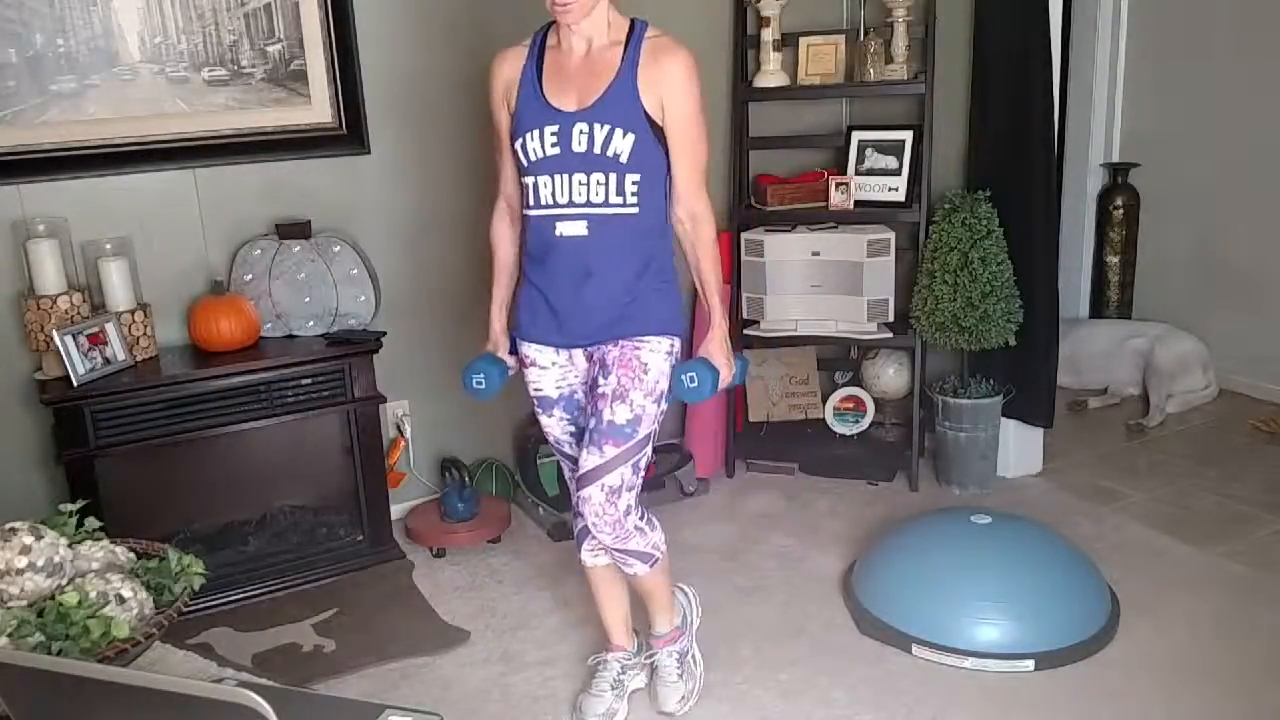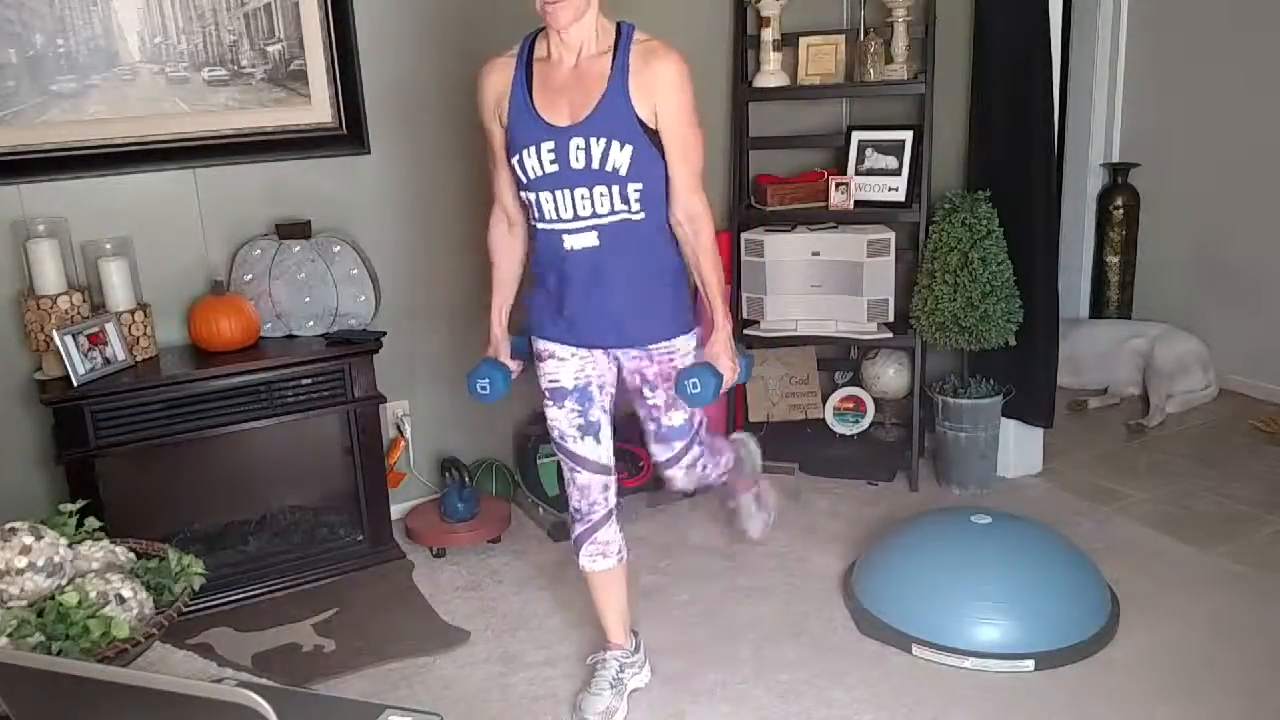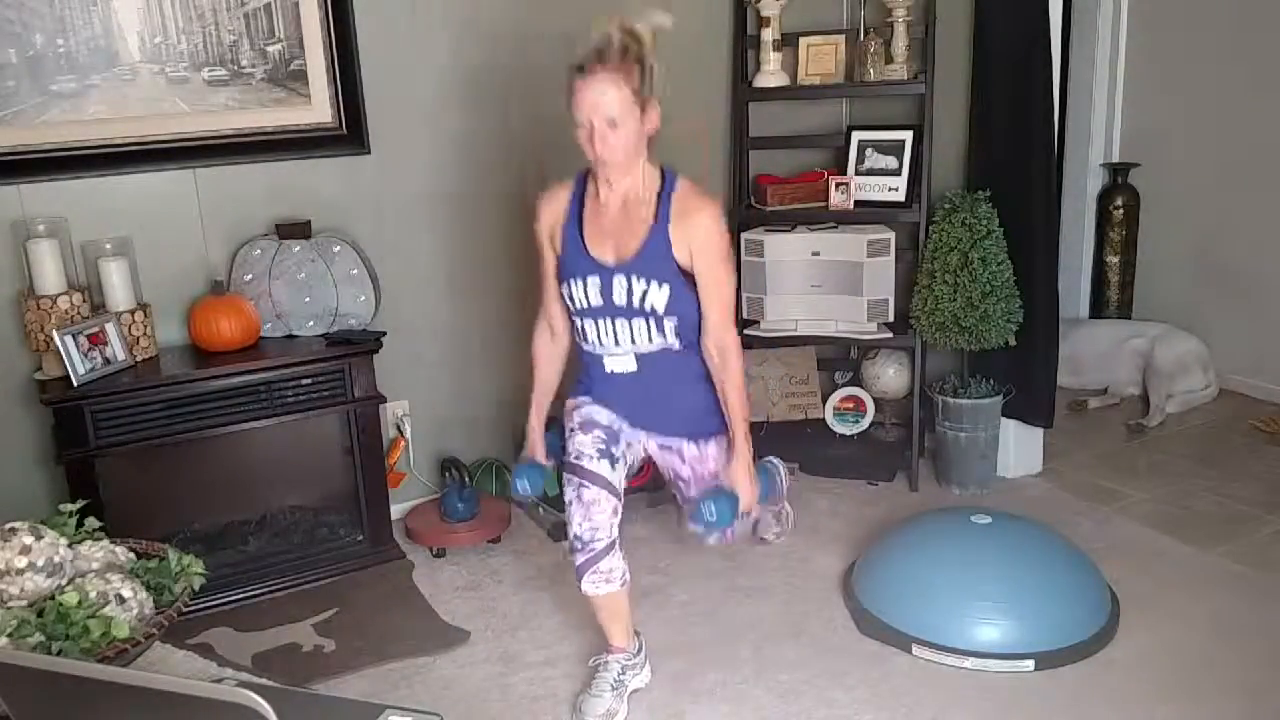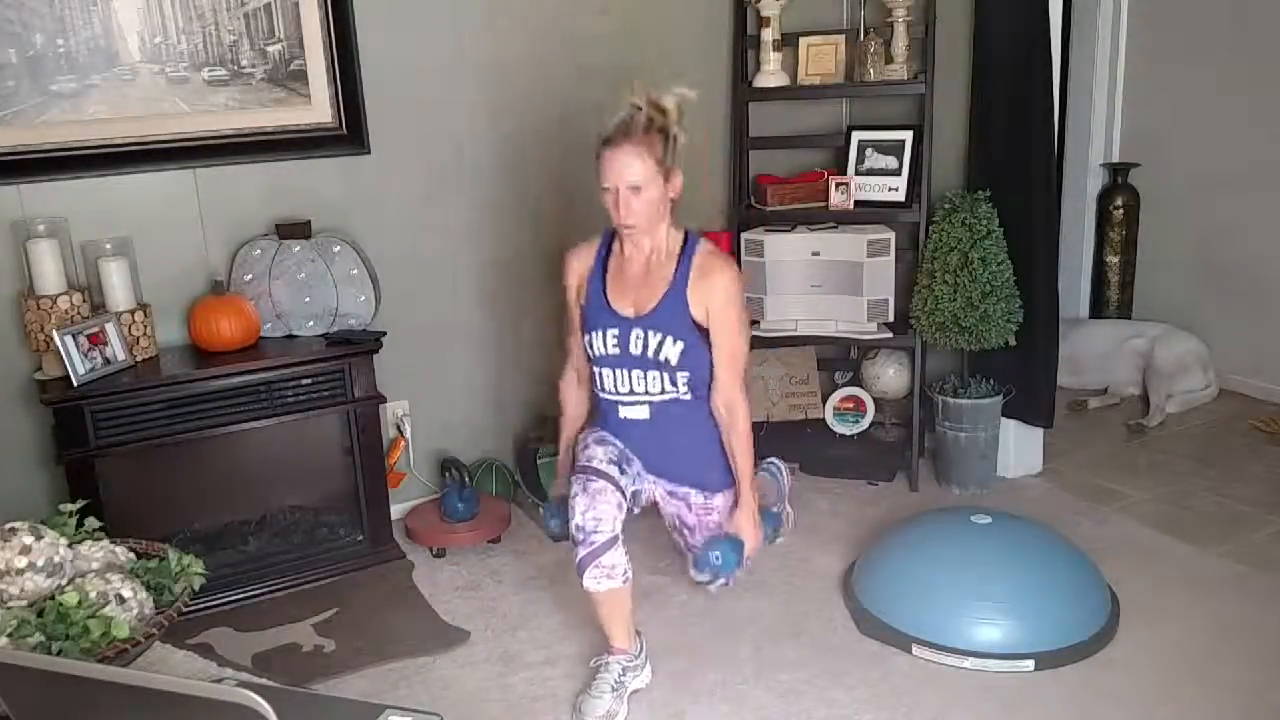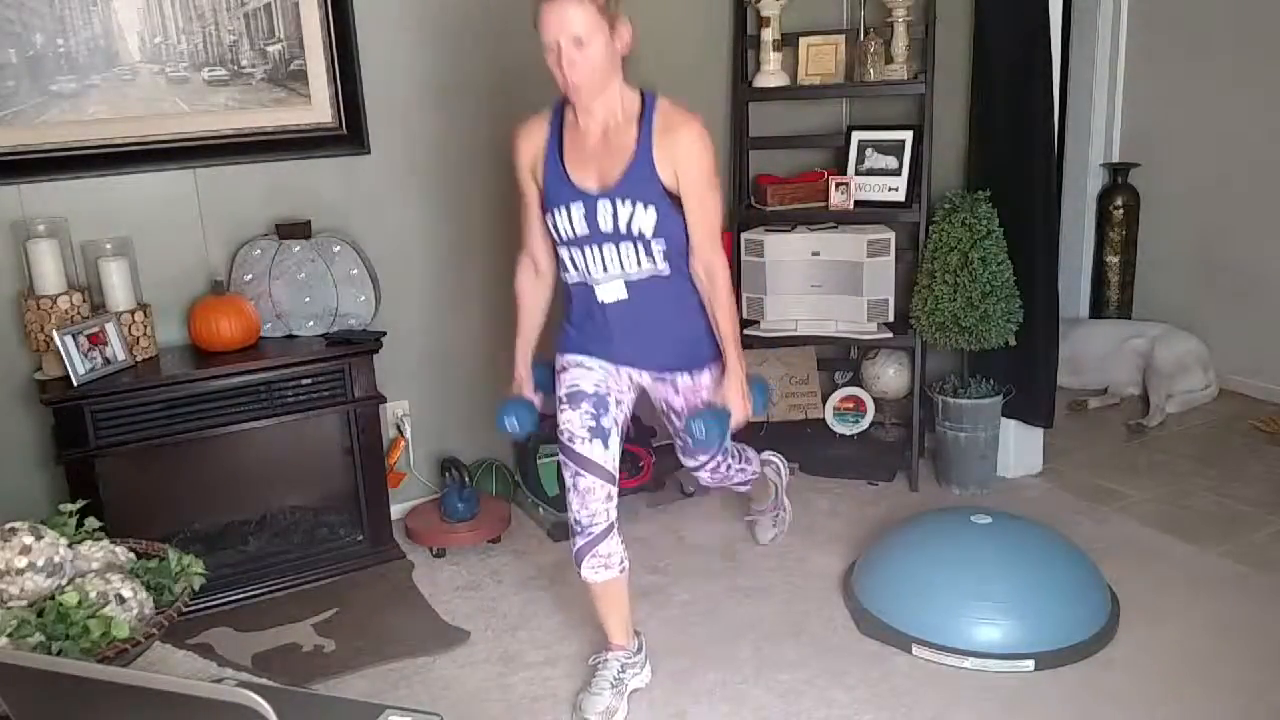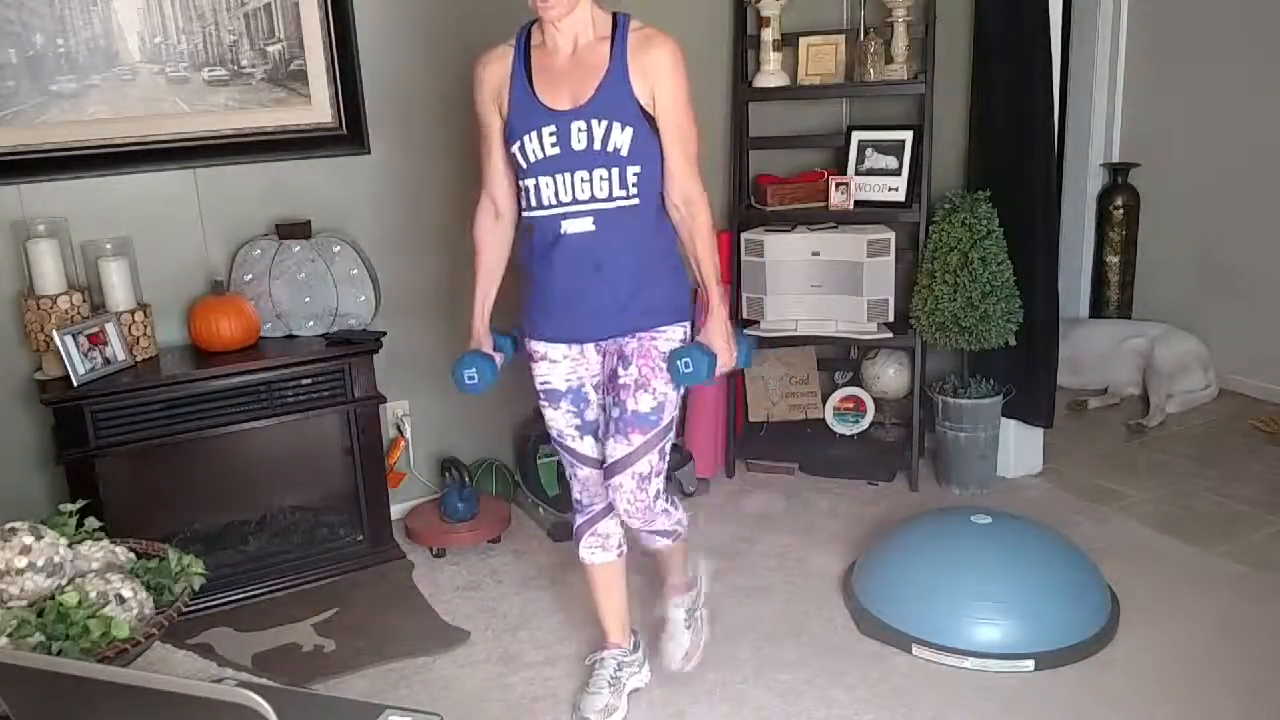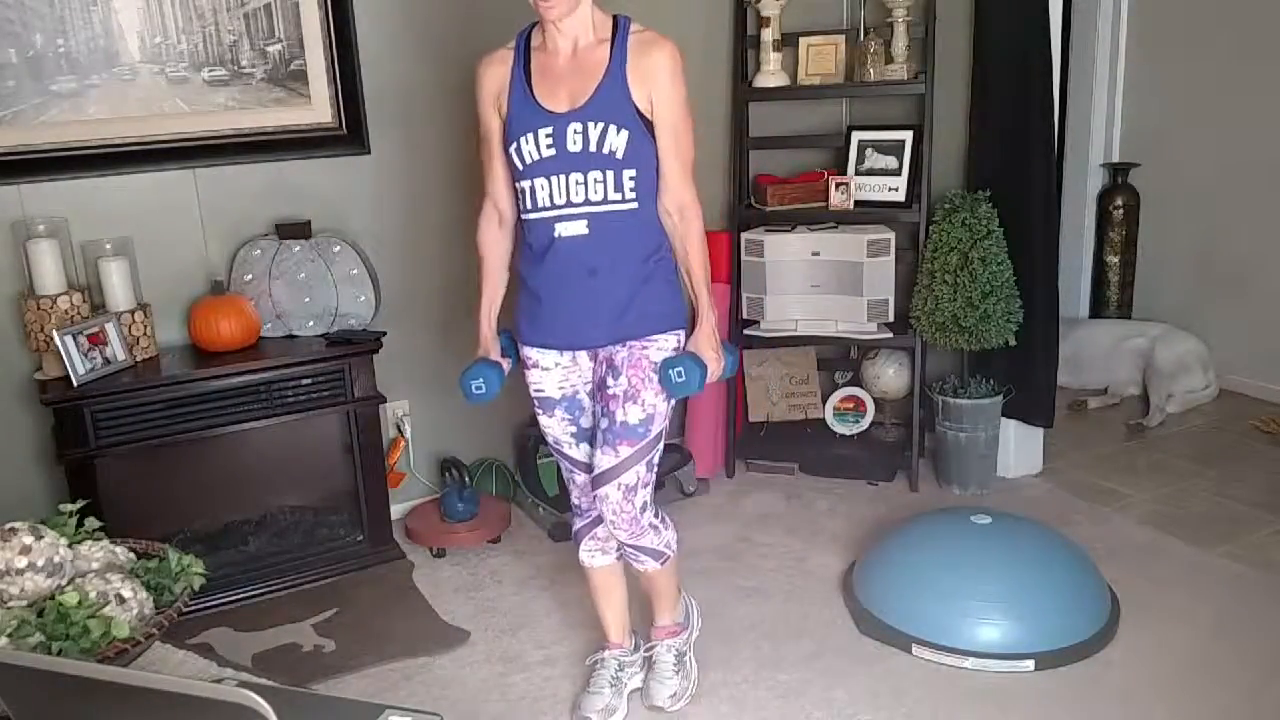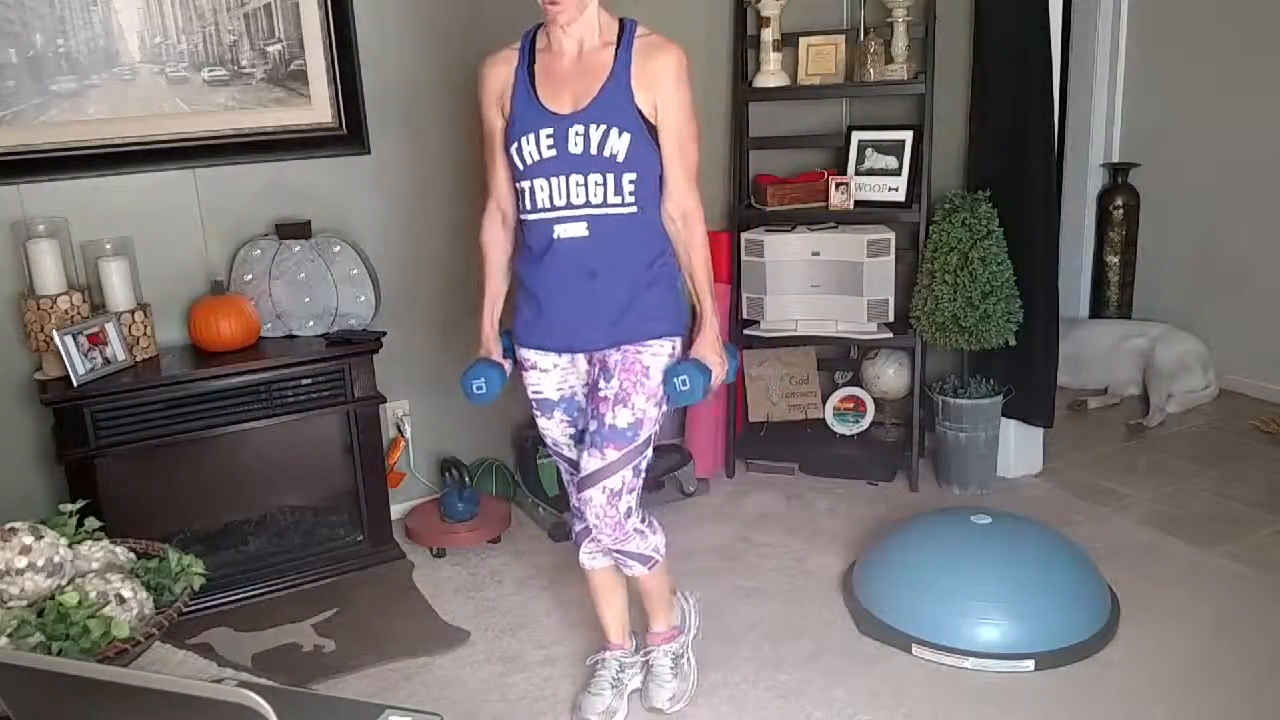
dt=0.1s
person 1, frame 1
left shoulder: (661, 63)
right shoulder: (513, 70)
left elbow: (691, 207)
right elbow: (511, 206)
left wrist: (717, 325)
right wrist: (498, 317)
left hip: (637, 324)
right hip: (547, 326)
left knee: (607, 504)
right knee: (589, 498)
left ankle: (672, 622)
right ankle: (621, 653)
person 1, frame 2
left shoulder: (653, 69)
right shoulder: (501, 79)
left elbow: (693, 206)
right elbow: (508, 210)
left wrist: (722, 326)
right wrist: (497, 323)
left hip: (651, 322)
right hip: (564, 333)
left knee: (687, 465)
right knee: (588, 497)
left ankle: (740, 460)
right ankle: (621, 654)
person 1, frame 3
left shoulder: (693, 218)
right shoulder: (558, 215)
left elbow: (720, 341)
right elbow: (553, 326)
left wrist: (739, 450)
right wrist: (534, 425)
left hip: (680, 408)
right hip: (600, 404)
right knee: (589, 524)
left ankle: (762, 481)
right ankle: (622, 656)
person 1, frame 4
left shoulder: (711, 273)
right shoulder: (584, 266)
left elbow: (729, 393)
right elbow: (578, 367)
left wrist: (748, 497)
right wrist: (561, 458)
left hip: (692, 445)
right hip: (614, 443)
right knee: (590, 524)
left ankle: (769, 487)
right ankle: (624, 660)
person 1, frame 5
left shoulder: (676, 132)
right shoulder: (534, 141)
left elbow: (708, 259)
right elbow: (537, 262)
left wrist: (734, 371)
right wrist: (521, 361)
left hip: (677, 350)
right hip: (587, 354)
left knee: (709, 468)
right knee: (586, 506)
left ankle: (762, 476)
right ankle: (621, 654)
person 1, frame 6
right shoulder: (499, 70)
left elbow: (685, 192)
right elbow: (496, 206)
left wrist: (716, 308)
right wrist: (480, 317)
left hip: (647, 314)
right hip: (556, 324)
left knee: (633, 486)
right knee: (589, 492)
left ankle: (683, 579)
right ankle: (619, 652)
person 1, frame 7
left shoulder: (648, 58)
right shoulder: (499, 73)
left elbow: (679, 201)
right elbow: (499, 212)
left wrist: (707, 320)
right wrist: (485, 324)
left hip: (641, 322)
right hip: (549, 330)
left knee: (621, 500)
right knee: (586, 495)
left ankle: (672, 624)
right ankle: (619, 653)
person 1, frame 8
left shoulder: (652, 60)
right shoulder: (503, 73)
left elbow: (681, 204)
right elbow: (501, 211)
left wrist: (708, 322)
right wrist: (488, 324)
left hip: (639, 323)
right hip: (546, 333)
left knee: (613, 494)
right knee: (589, 497)
left ankle: (670, 626)
right ankle: (620, 654)
